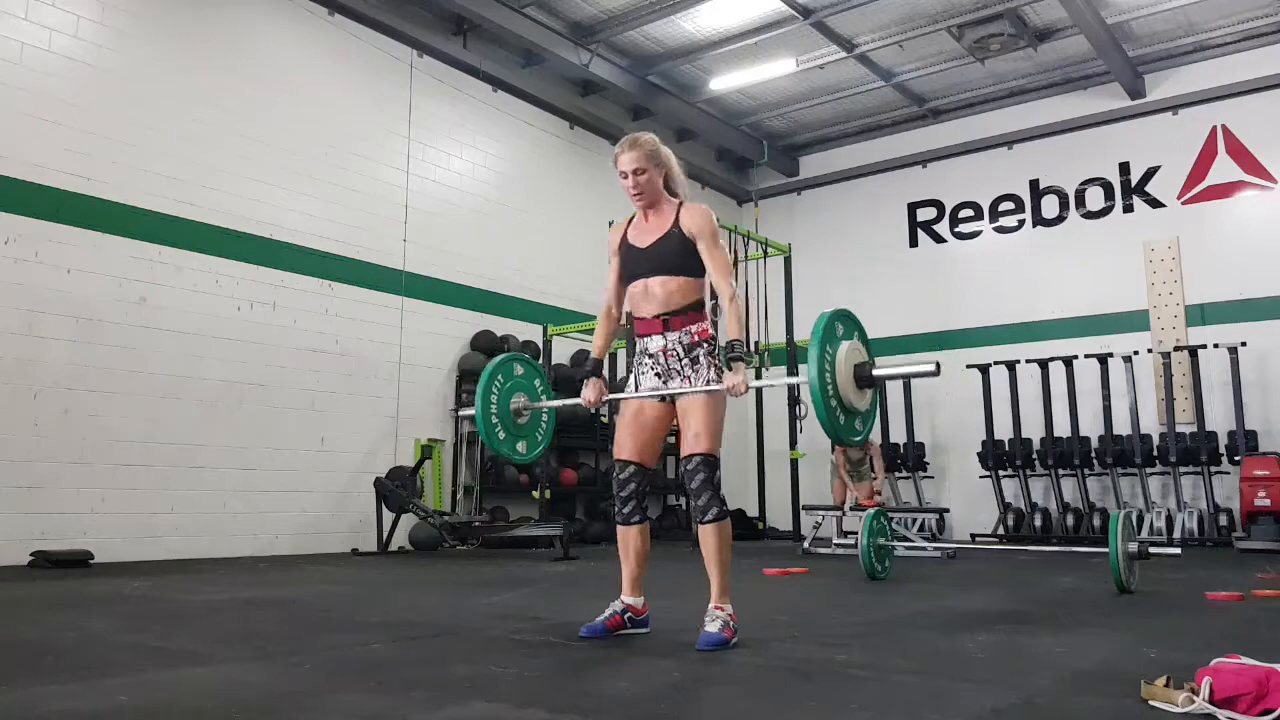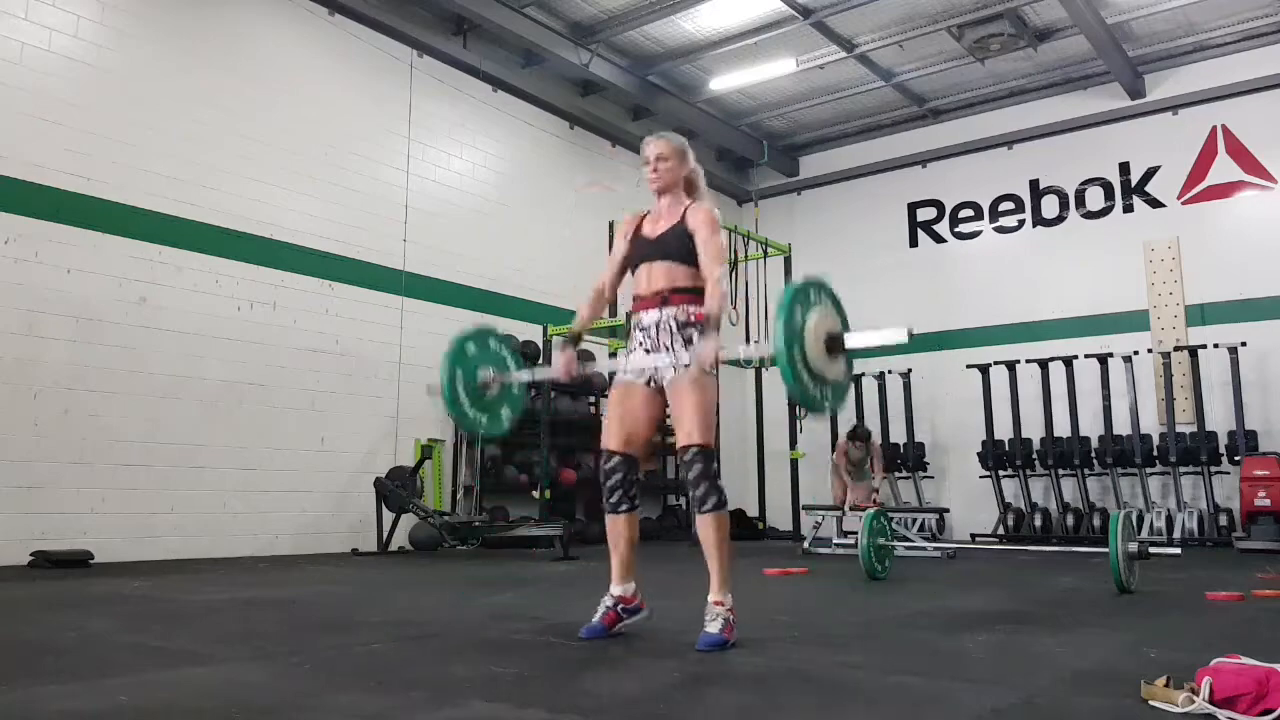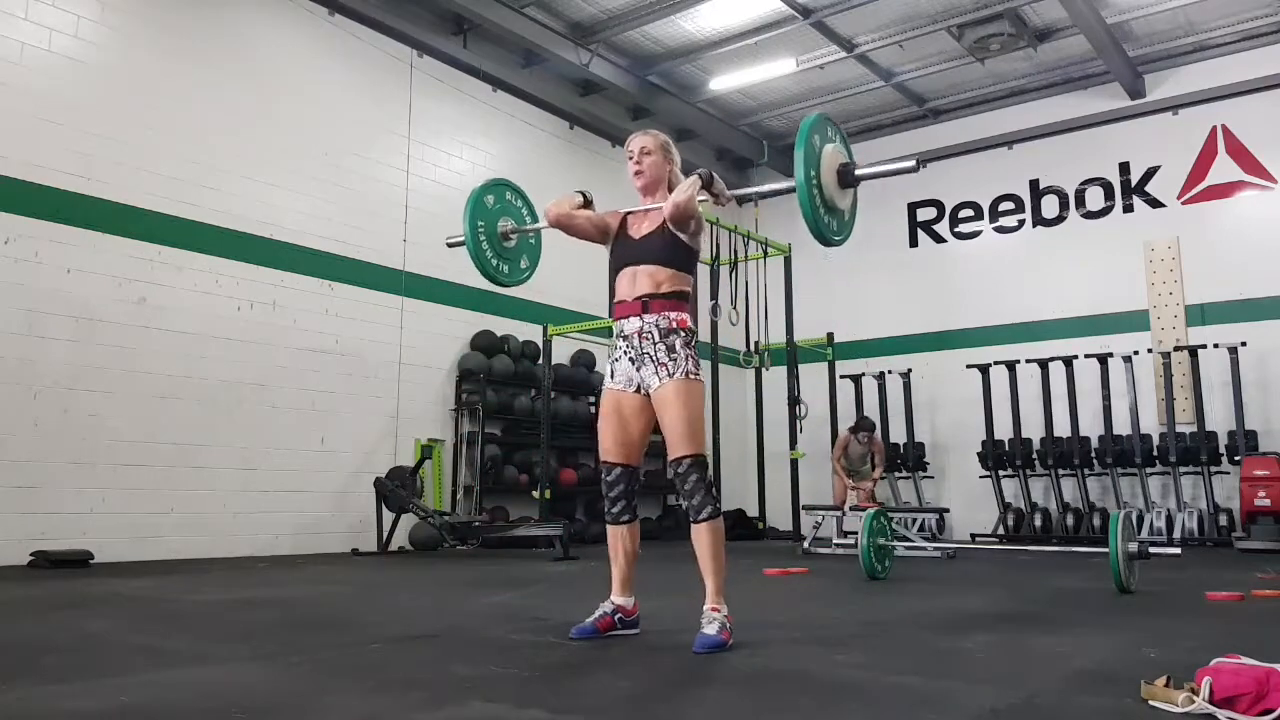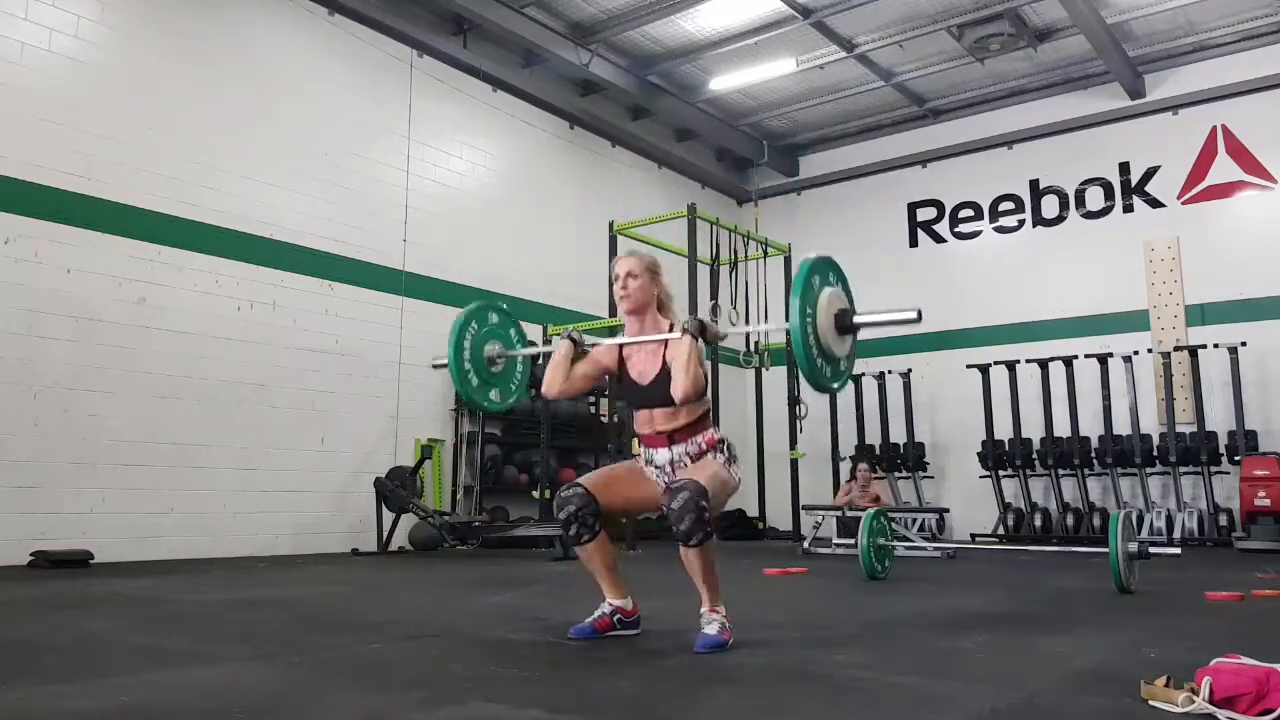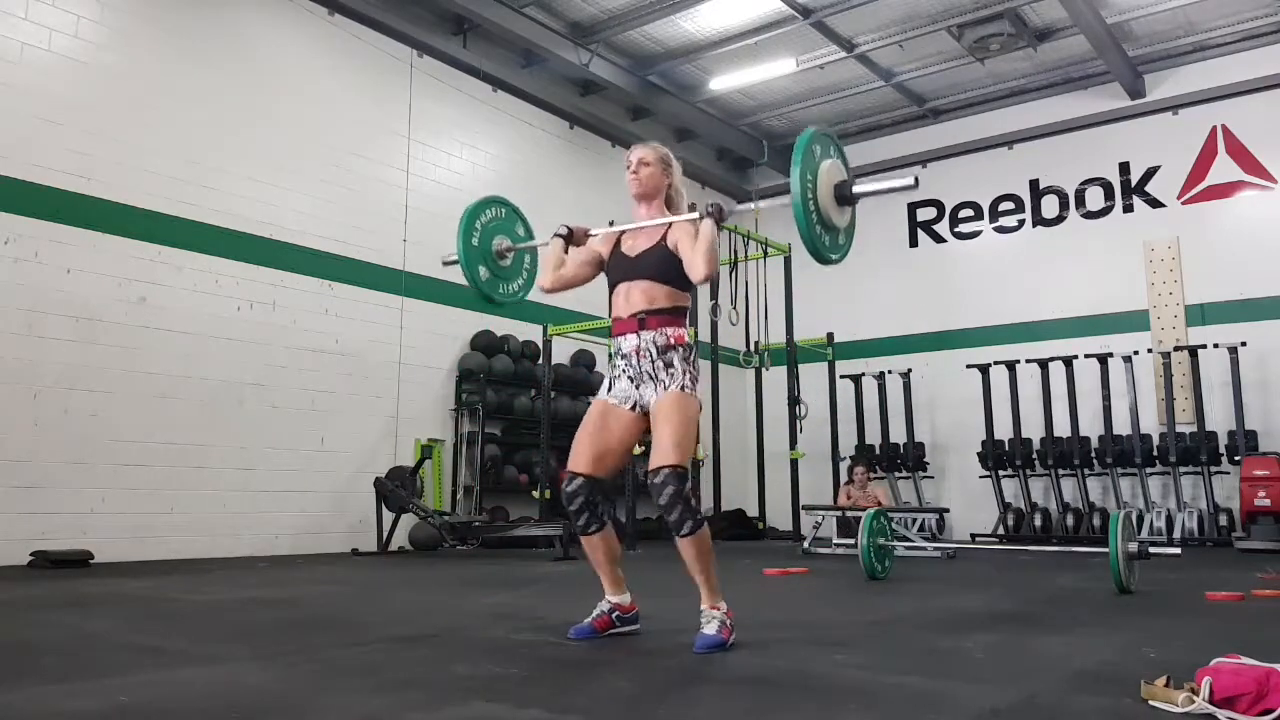
dt=0.7s
person 1, frame 1
left shoulder: (694, 218)
right shoulder: (620, 233)
left elbow: (727, 291)
right elbow: (610, 309)
left wrist: (735, 359)
right wrist: (594, 372)
left hip: (696, 353)
right hip: (648, 362)
left knee: (699, 476)
right knee: (627, 480)
left ankle: (721, 610)
right ankle: (632, 603)
person 1, frame 2
left shoulder: (699, 213)
right shoulder: (633, 225)
left elbow: (716, 277)
right elbow: (603, 288)
left wrist: (713, 332)
right wrist: (572, 340)
left hip: (687, 338)
right hip: (641, 345)
left knee: (696, 464)
right knee: (615, 466)
left ankle: (720, 605)
right ankle: (623, 594)
person 1, frame 3
left shoulder: (684, 215)
right shoulder: (619, 221)
left elbow: (678, 205)
right elbow: (556, 215)
left wrist: (702, 185)
right wrist: (584, 202)
left hip: (672, 345)
right hip: (625, 351)
left knee: (689, 475)
right knee: (615, 480)
left ankle: (716, 611)
right ankle: (621, 605)
person 1, frame 4
left shoulder: (679, 340)
right shoulder: (612, 352)
left elbow: (685, 391)
right elbow: (553, 389)
left wrist: (690, 333)
right wrist: (568, 342)
left hip: (704, 460)
right hip: (652, 466)
left knee: (685, 498)
right knee: (571, 501)
left ankle: (713, 613)
right ankle: (620, 605)
person 1, frame 5
left shoulder: (681, 230)
right shoulder: (610, 240)
left elbow: (702, 272)
right elbow: (549, 282)
left wrist: (709, 222)
right wrist: (562, 240)
left hip: (668, 362)
right hip: (623, 366)
left knee: (667, 486)
right knee: (577, 487)
left ankle: (715, 610)
right ankle: (619, 603)
